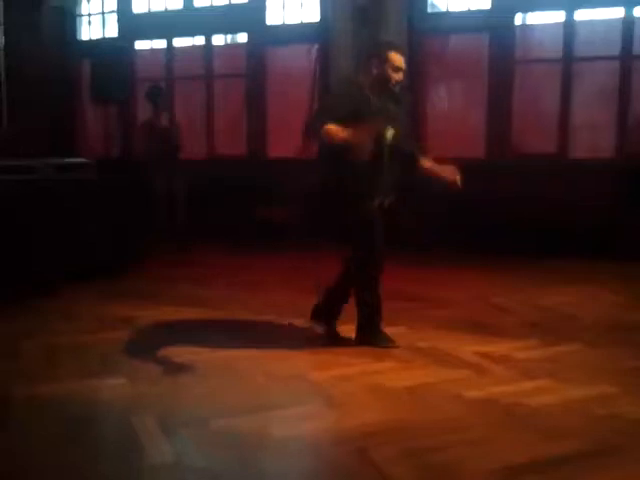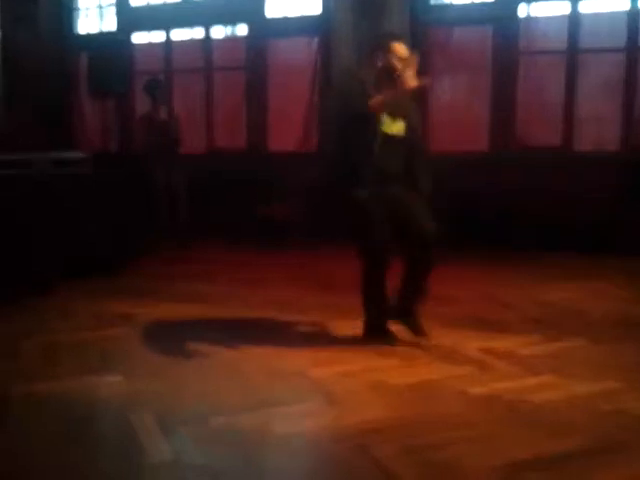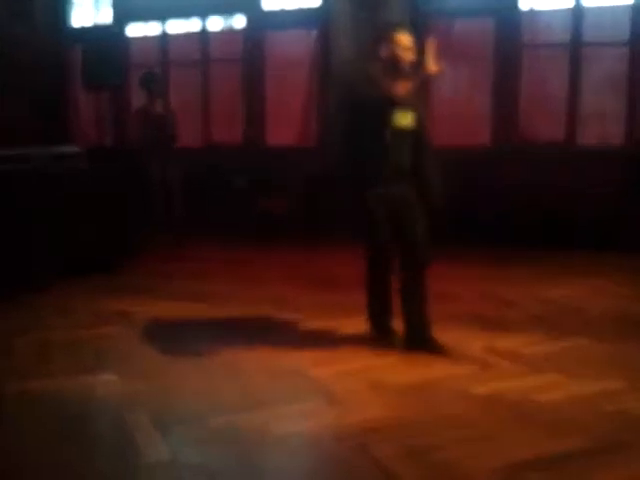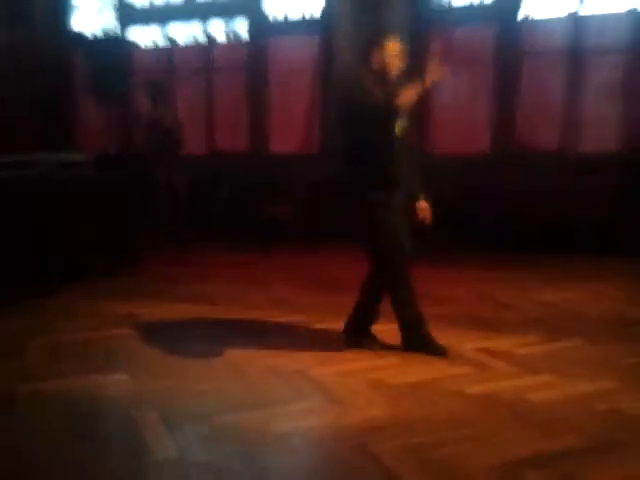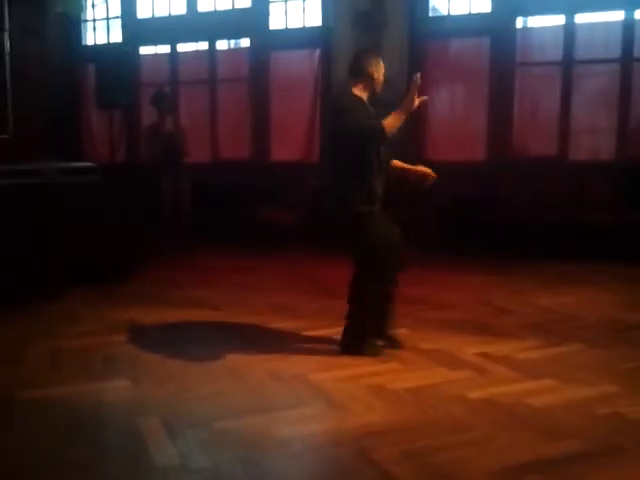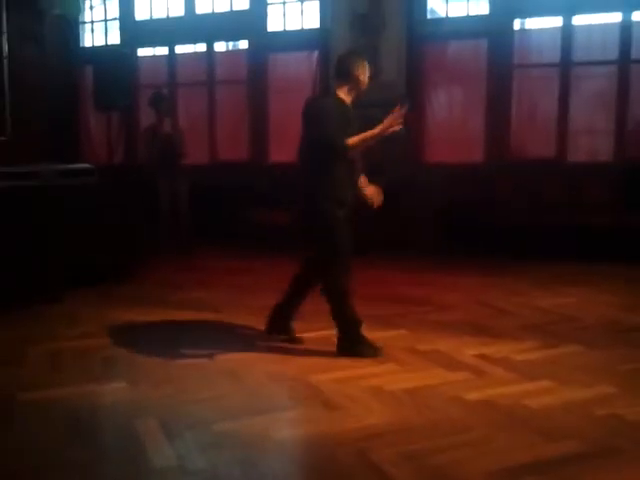
dt=0.2s
person 1, frame 1
left shoulder: (390, 105)
right shoulder: (352, 94)
left elbow: (403, 152)
right elbow: (317, 125)
left wrist: (435, 169)
right wrist: (350, 136)
left hip: (376, 193)
right hip: (360, 192)
left knee: (366, 258)
right knee: (371, 259)
left ankle: (326, 310)
right ankle: (369, 329)
person 1, frame 2
left shoulder: (406, 105)
right shoulder: (362, 94)
left elbow: (415, 155)
right elbow: (363, 112)
left wrist: (422, 194)
right wrist: (398, 93)
left hip: (399, 187)
right hip: (367, 188)
left knee: (425, 237)
right knee: (377, 255)
left ankle: (405, 307)
right ankle: (376, 324)
person 1, frame 3
left shoulder: (411, 94)
right shoulder: (367, 88)
right elbow: (387, 101)
left wrist: (428, 193)
right wrist: (421, 77)
left hip: (405, 187)
right hip: (375, 188)
left knee: (416, 256)
right knee: (382, 256)
left ankle: (417, 331)
right ankle: (381, 323)
person 1, frame 4
left shoulder: (390, 95)
right shoulder: (361, 96)
right elbow: (391, 111)
left wrist: (417, 196)
right wrist: (422, 84)
left hip: (396, 193)
right hip: (377, 194)
left knee: (396, 261)
right knee: (392, 262)
left ankle: (414, 334)
right ankle: (358, 328)
person 1, frame 5
left shoulder: (360, 108)
right shoulder: (346, 106)
right elbow: (376, 135)
left wrist: (409, 169)
right wrist: (405, 110)
left hip: (368, 201)
right hip: (357, 202)
left knee: (391, 256)
right knee: (370, 267)
left ankle: (377, 326)
right ankle: (356, 337)
person 1, frame 6
left shoulder: (337, 107)
right shoulder: (325, 106)
right elbow: (337, 149)
left wrist: (362, 185)
right wrist: (378, 132)
left hip: (334, 199)
right hip: (325, 201)
left knee: (320, 264)
right knee: (337, 267)
left ankle: (280, 319)
right ankle: (351, 337)
person 2, frame 1
left shoulder: (170, 124)
right shoulder: (146, 126)
left elbow: (177, 148)
right elbow: (144, 153)
left wrist: (167, 129)
right wrist: (159, 130)
left hip: (172, 170)
right hip: (156, 172)
left knee: (176, 206)
right knee: (161, 207)
person 2, frame 2
left shoulder: (170, 117)
right shoulder: (144, 120)
left elbow: (176, 142)
right elbow: (143, 146)
left wrist: (166, 123)
right wrist: (159, 123)
left hip: (172, 164)
right hip: (155, 165)
left knee: (178, 201)
right knee: (161, 202)
right ankle: (164, 234)
person 2, frame 3
left shoulder: (166, 110)
right shoulder: (140, 113)
left elbow: (172, 136)
right elbow: (140, 140)
left wrist: (163, 116)
right wrist: (155, 117)
left hip: (167, 158)
right hip: (152, 159)
left knee: (174, 195)
right knee: (157, 196)
left ankle: (174, 227)
right ankle: (160, 228)
person 2, frame 4
left shoulder: (171, 118)
right shoulder: (148, 121)
left elbow: (177, 143)
right elbow: (147, 147)
left wrist: (170, 125)
right wrist: (160, 127)
left hip: (173, 164)
right hip: (158, 165)
left knee: (178, 201)
right knee: (163, 203)
left ankle: (178, 234)
right ankle: (164, 234)
person 2, frame 5
left shoulder: (176, 127)
right shoulder: (151, 130)
left elbow: (182, 152)
right elbow: (151, 156)
left wrist: (173, 134)
right wrist: (164, 135)
left hip: (178, 172)
right hip: (162, 174)
left knee: (183, 209)
right knee: (168, 209)
person 2, frame 6
left shoulder: (175, 129)
right shoulder: (149, 131)
left elbow: (180, 154)
right elbow: (149, 158)
left wrist: (171, 136)
right wrist: (161, 137)
left hip: (176, 174)
right hip: (160, 175)
left knee: (181, 211)
right knee: (165, 211)
left ankle: (181, 242)
